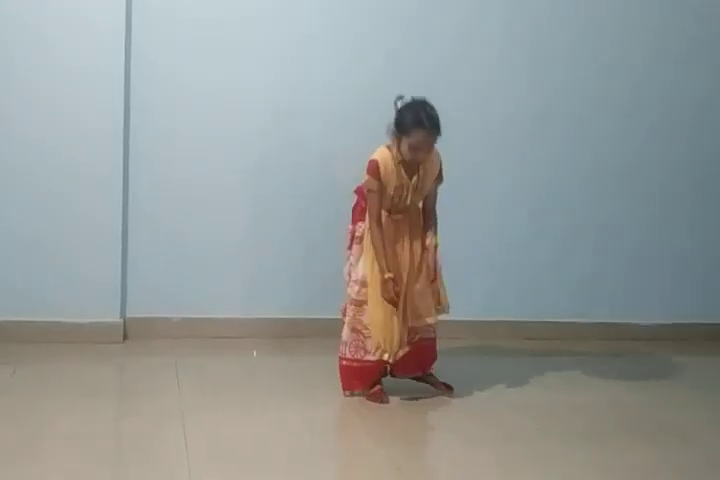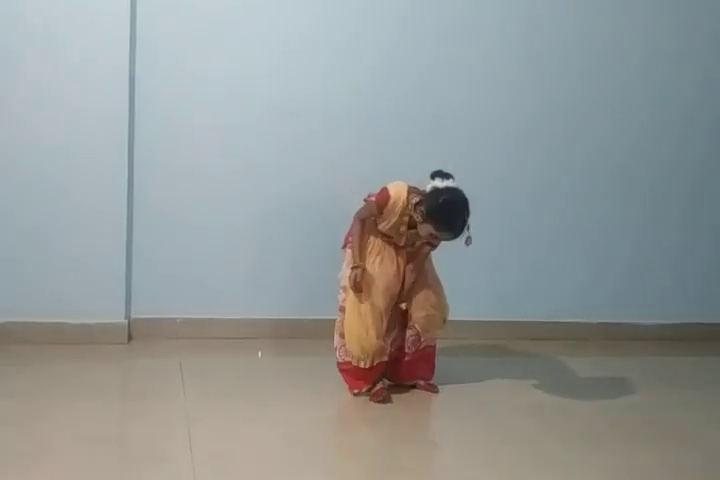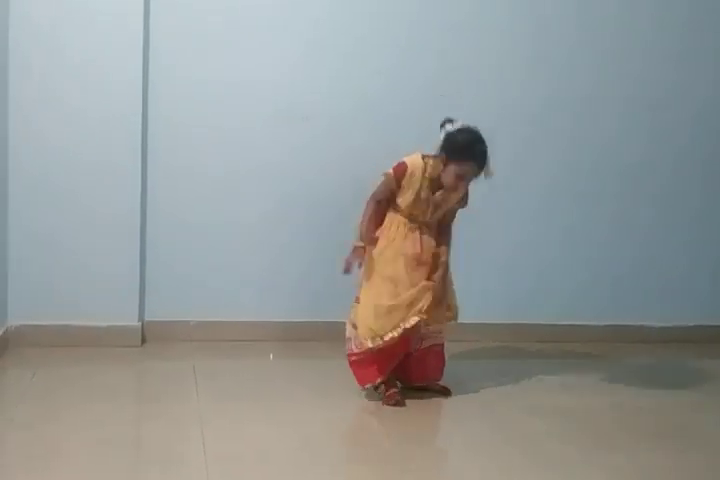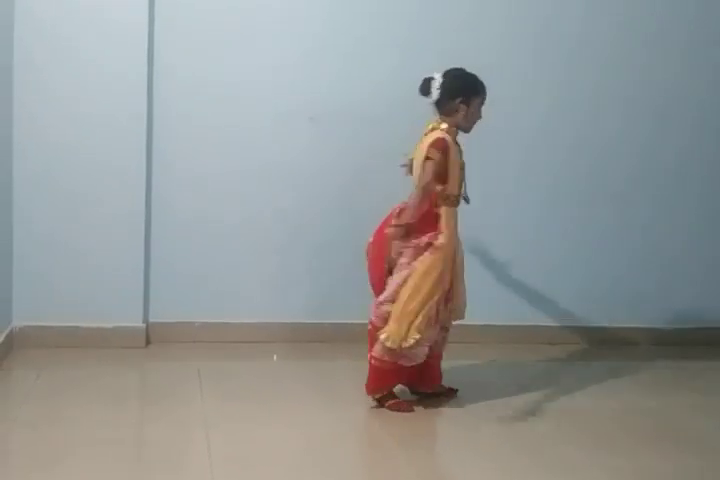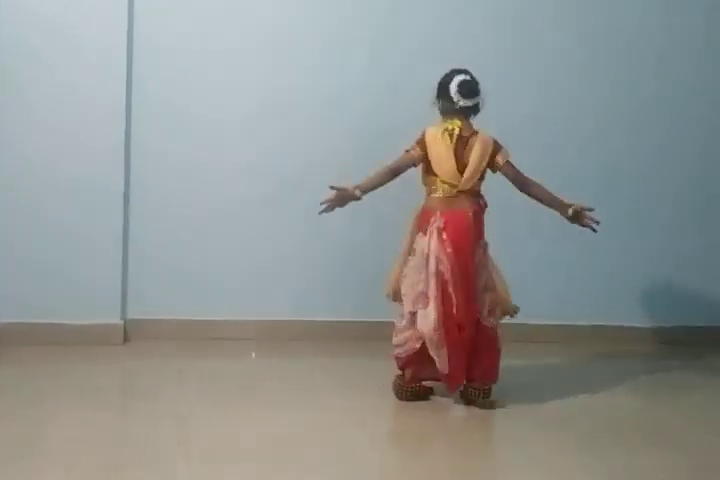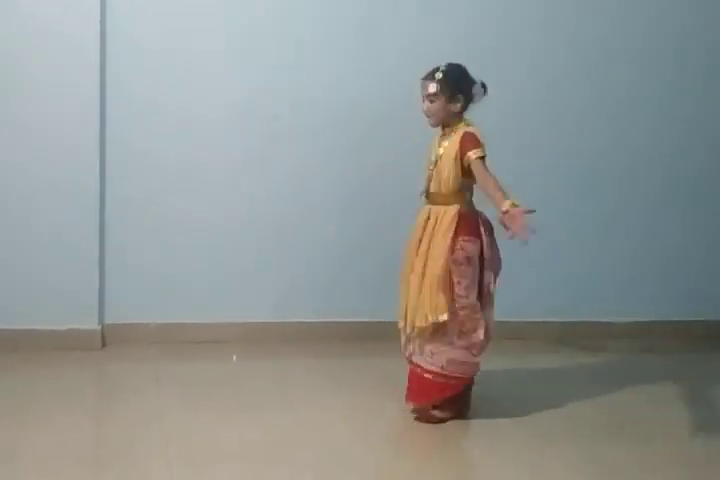
dt=0.5s
person 1, frame 1
left shoulder: (433, 163)
right shoulder: (380, 163)
left elbow: (429, 208)
right elbow: (375, 219)
left wrist: (430, 249)
right wrist: (385, 273)
left hip: (410, 229)
right hip: (375, 229)
left knee: (422, 297)
right knee: (370, 301)
left ankle: (420, 368)
right ankle: (368, 378)
person 1, frame 2
left shoulder: (434, 227)
right shoulder: (393, 196)
left elbow: (415, 266)
right elbow: (359, 218)
left wrist: (403, 301)
right wrist: (356, 264)
left hip: (406, 253)
right hip: (372, 244)
left knee: (425, 306)
right knee: (366, 311)
left ankle: (412, 372)
right ankle: (370, 378)
person 1, frame 3
left shoulder: (459, 188)
right shoulder: (409, 168)
left elbow: (445, 227)
right elbow: (375, 200)
left wrist: (441, 268)
right wrist: (361, 244)
left hip: (426, 242)
right hip: (393, 238)
left knee: (432, 308)
right knee: (383, 308)
left ankle: (421, 374)
right ankle: (383, 378)
person 1, frame 4
left shoulder: (438, 137)
right shoulder: (442, 142)
right elbow: (422, 187)
right wrist: (403, 223)
left hip: (425, 230)
right hip: (424, 232)
left knee: (432, 310)
right knee: (408, 310)
left ankle: (426, 381)
right ankle: (380, 386)
person 1, frame 5
left shoulder: (430, 138)
right shoulder: (487, 145)
left elbow: (394, 169)
right elbow: (523, 183)
left wrist: (354, 192)
right wrist: (569, 210)
left hip: (432, 228)
right hip: (469, 231)
left knee: (423, 307)
right knee: (476, 311)
left ankle: (410, 380)
right ankle: (476, 386)
person 1, frame 6
left shoulder: (465, 138)
right shoulder: (444, 137)
left elbow: (485, 177)
left wrist: (509, 209)
left hip: (457, 232)
right hip: (432, 227)
left knee: (448, 315)
right knee: (427, 311)
left ankle: (447, 397)
right ankle: (452, 388)
